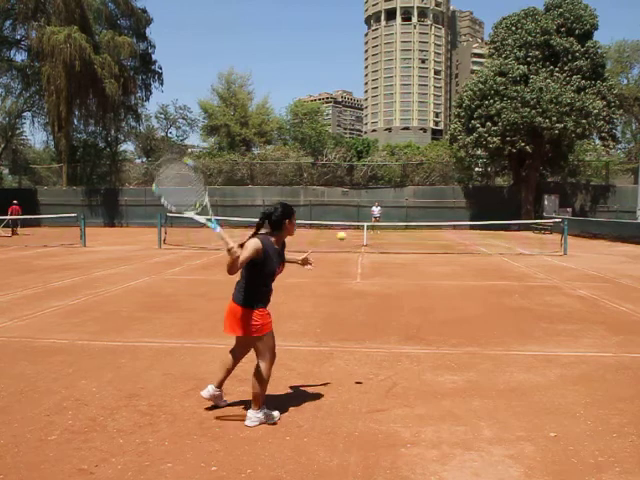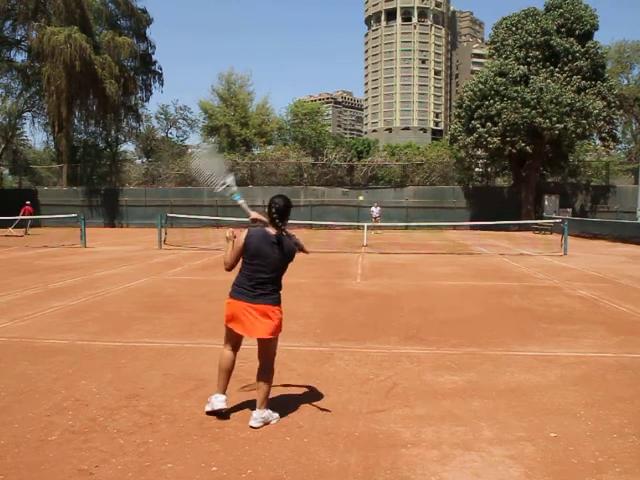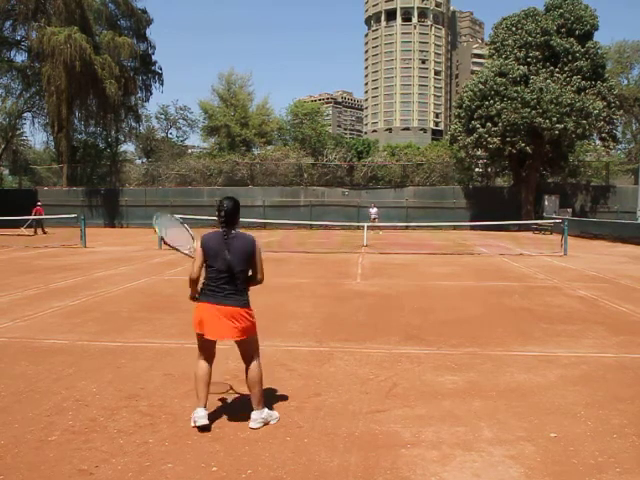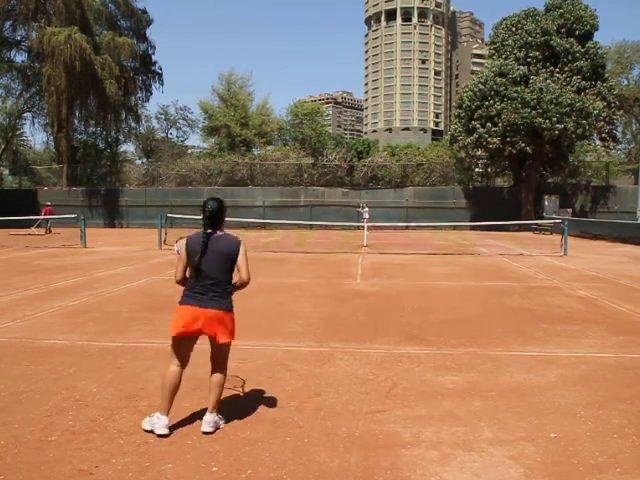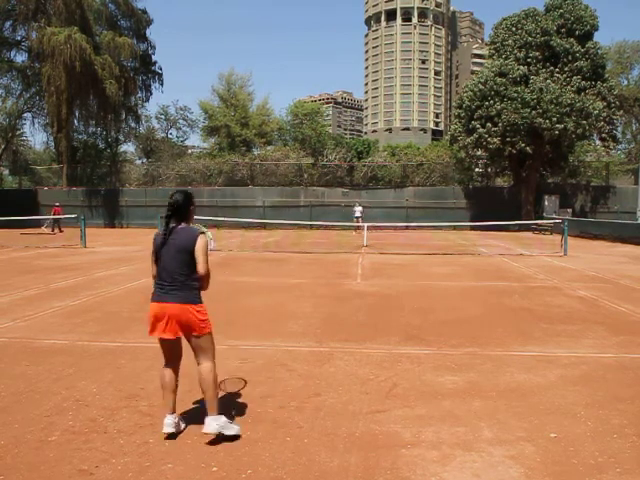
dt=0.5s
person 1, frame 1
left shoulder: (279, 243)
right shoulder: (259, 243)
right elbow: (231, 269)
left wrist: (297, 259)
right wrist: (234, 255)
left hip: (253, 306)
right hip: (250, 309)
left knee: (241, 348)
right knee: (267, 358)
left ankle: (214, 389)
right ankle: (256, 412)
person 1, frame 2
left shoulder: (248, 234)
right shoulder: (292, 243)
left elbow: (228, 264)
left wrist: (231, 242)
right wrist: (261, 222)
left hip: (239, 301)
right hip: (268, 308)
left knee: (229, 347)
right knee: (266, 359)
left ankle: (219, 397)
right ankle: (260, 412)
person 1, frame 3
left shoulder: (206, 240)
right shoulder: (251, 242)
left elbow: (194, 275)
right elbow: (258, 278)
left wrist: (193, 293)
left hip: (209, 306)
right hip: (238, 308)
left knee: (204, 359)
right knee: (252, 360)
left ankle: (201, 412)
right ankle: (259, 412)
person 1, frame 4
left shoulder: (189, 242)
right shoulder: (235, 243)
left elbow: (179, 278)
right elbow: (244, 279)
left hip: (189, 308)
right hip: (219, 311)
left knee: (177, 364)
right knee: (219, 366)
left ankle: (161, 418)
right ankle: (211, 416)
person 1, frame 5
left shoulder: (159, 237)
right shoulder: (197, 235)
left elbow: (155, 273)
right elbow: (202, 271)
right wrist: (202, 286)
left hip: (160, 305)
right hip: (188, 305)
left knee: (170, 363)
right knee: (206, 360)
left ankle: (170, 419)
right ankle: (215, 418)
